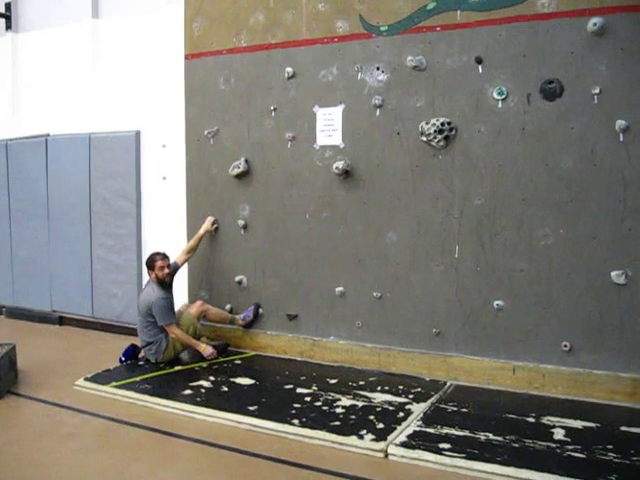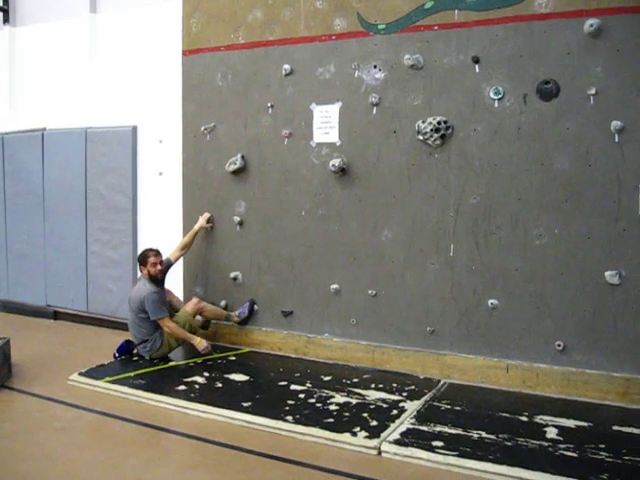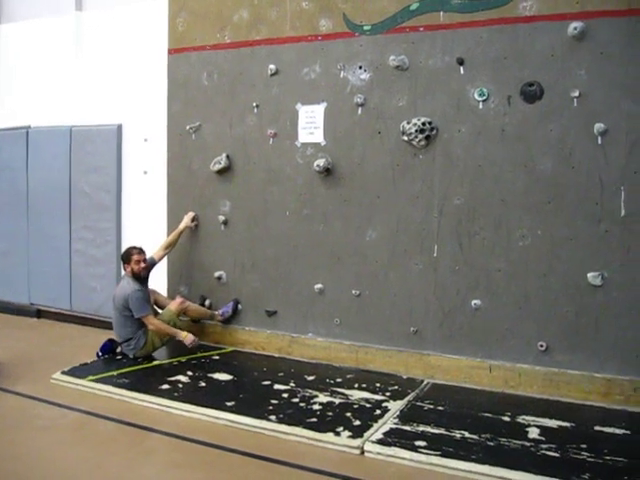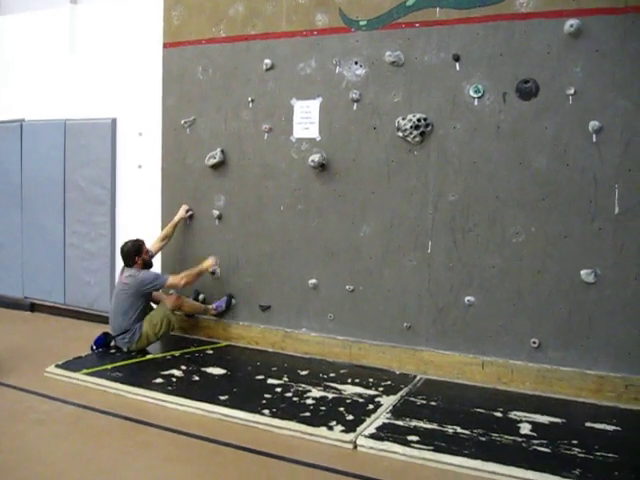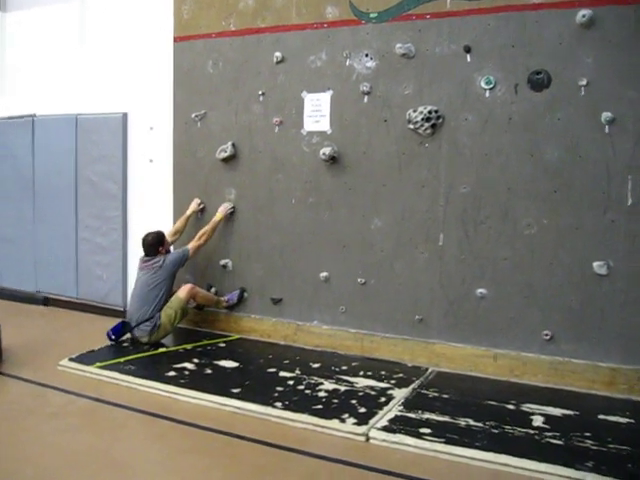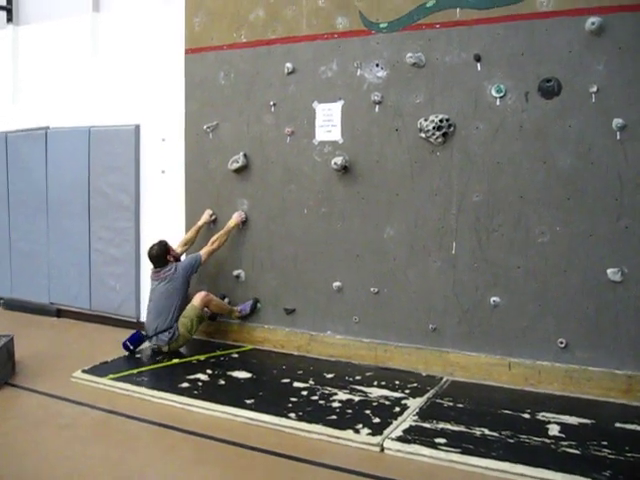
dt=0.5s
person 1, frame 1
left shoulder: (164, 278)
right shoulder: (158, 298)
left elbow: (186, 254)
right elbow: (173, 332)
left wrist: (202, 231)
right wrist: (201, 348)
left hip: (156, 343)
right hip: (160, 350)
left knee: (187, 308)
right knee: (199, 306)
left ankle: (207, 343)
right ankle: (240, 320)
person 1, frame 2
left shoulder: (155, 275)
right shoulder: (149, 293)
left elbow: (180, 251)
right elbow: (167, 327)
left wrist: (197, 227)
right wrist: (195, 340)
left hip: (150, 337)
right hip: (154, 347)
left knee: (166, 294)
right knee: (196, 303)
left ankle: (196, 320)
right ankle: (235, 317)
person 1, frame 3
left shoulder: (138, 274)
right shoulder: (133, 291)
left elbow: (164, 249)
right elbow: (152, 324)
left wrist: (182, 227)
right wrist: (182, 335)
left hip: (133, 338)
right hip: (138, 345)
left knee: (151, 294)
right knee: (180, 303)
right ankle: (218, 316)
person 1, frame 4
left shoulder: (129, 270)
right shoulder: (140, 278)
left elbow: (161, 242)
right elbow: (180, 281)
left wrist: (177, 218)
right wrist: (204, 267)
left hip: (124, 334)
right hip: (131, 340)
left knee: (151, 293)
right knee: (175, 299)
left ankle: (185, 306)
right ankle: (211, 310)
person 1, frame 5
left shoulder: (145, 261)
right shoulder: (167, 263)
left elbow: (174, 235)
right elbow: (199, 240)
left wrist: (190, 212)
right wrist: (219, 216)
left hip: (136, 328)
right hip: (149, 331)
right knee: (189, 289)
left ankle: (198, 300)
right ankle: (223, 303)
person 1, frame 6
left shoulder: (156, 271)
right shoulder: (179, 270)
left elbow: (184, 245)
right elbow: (212, 246)
left wrist: (201, 223)
right wrist: (232, 223)
left hip: (156, 337)
right hip: (168, 340)
right knee: (203, 296)
right ankle: (236, 313)
